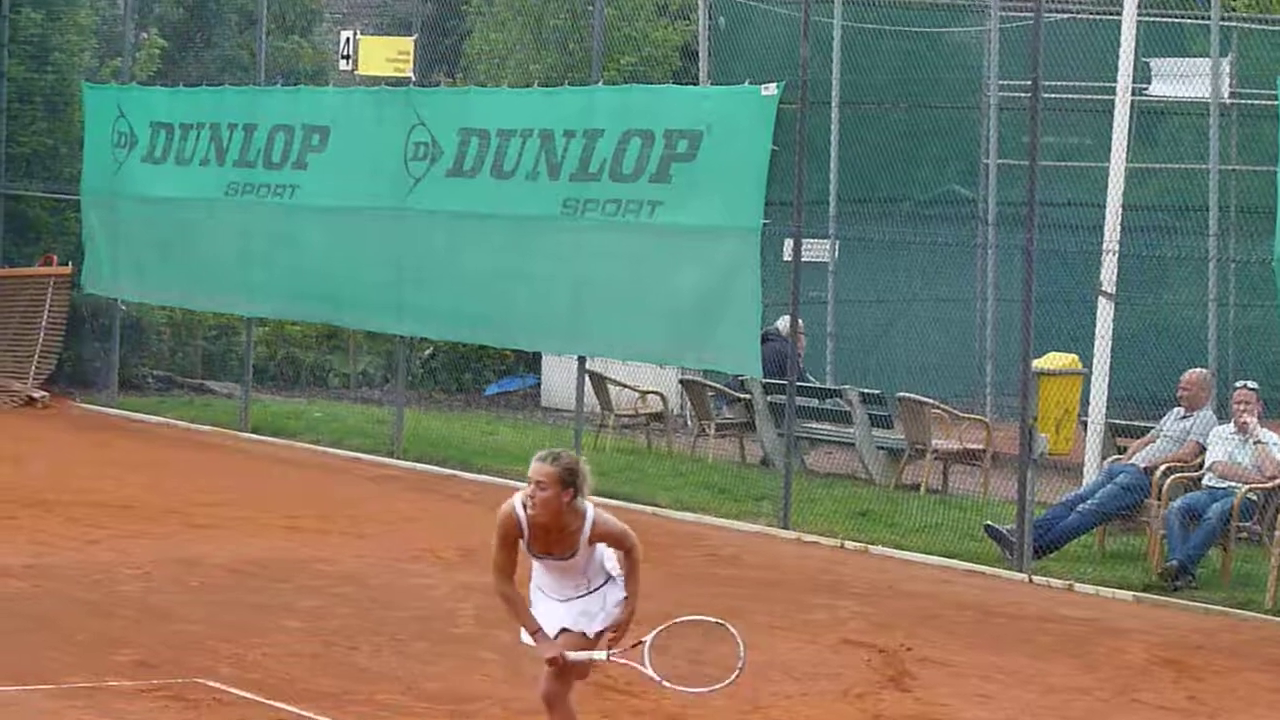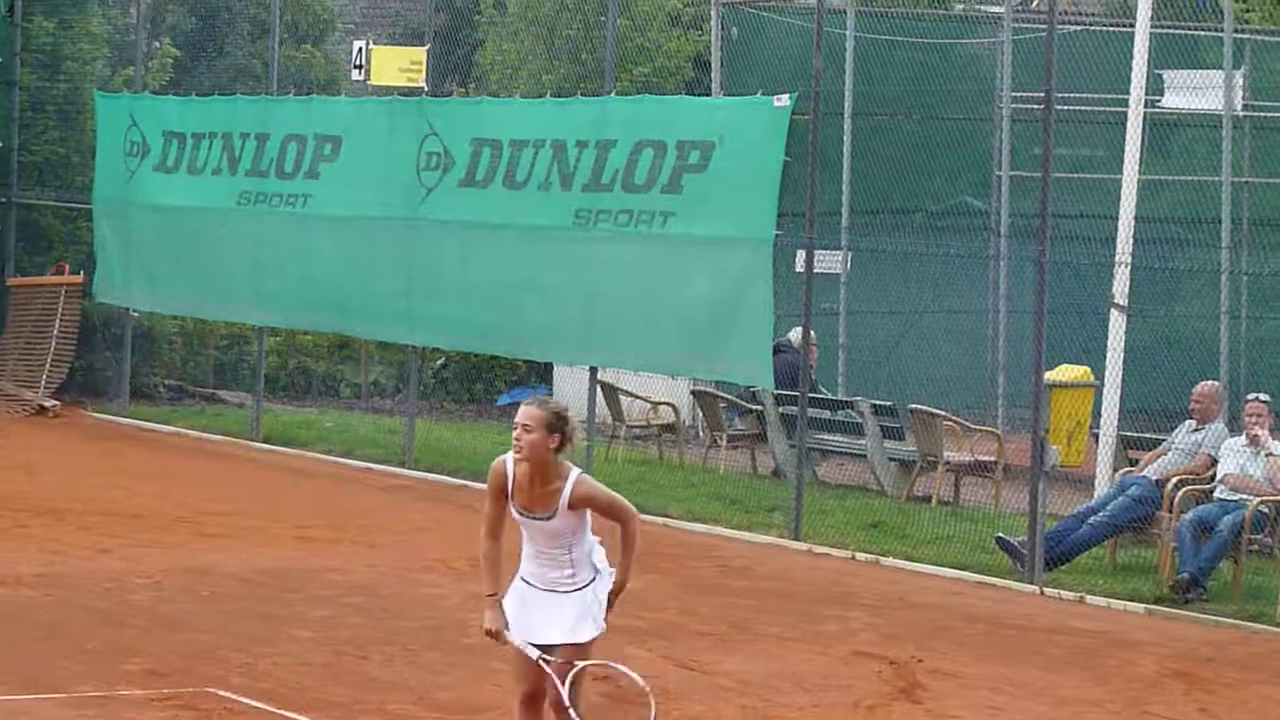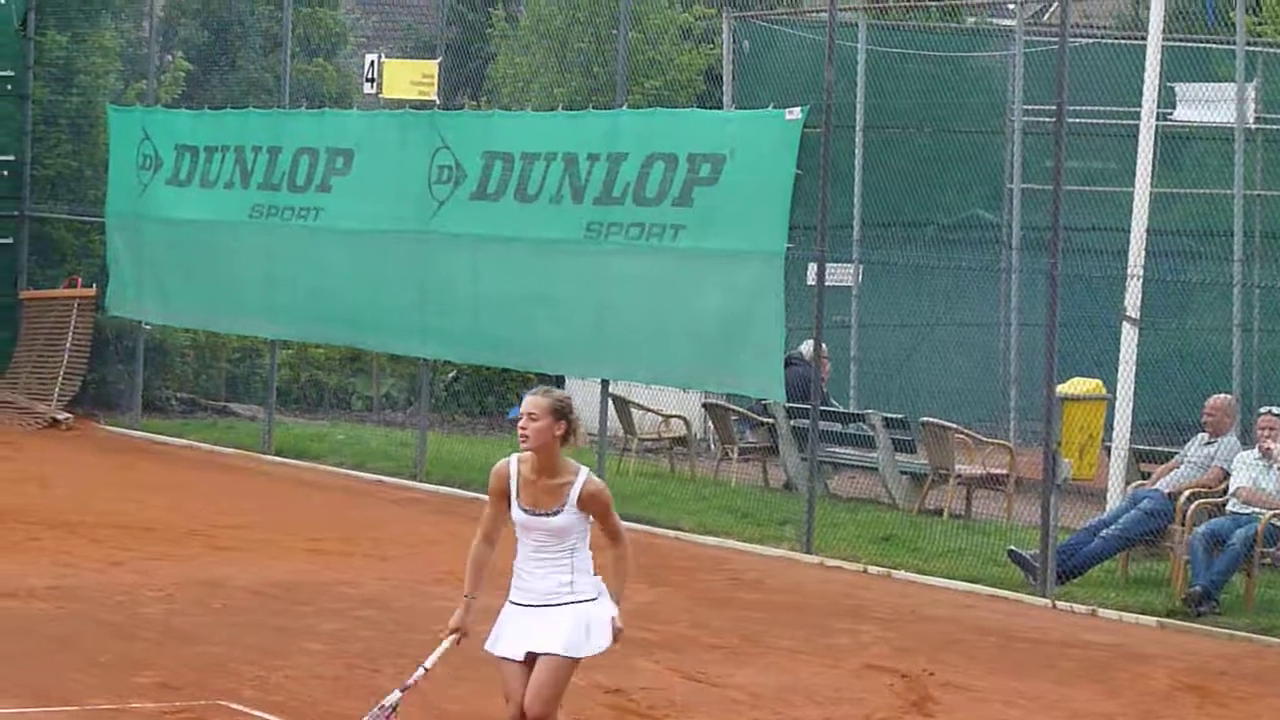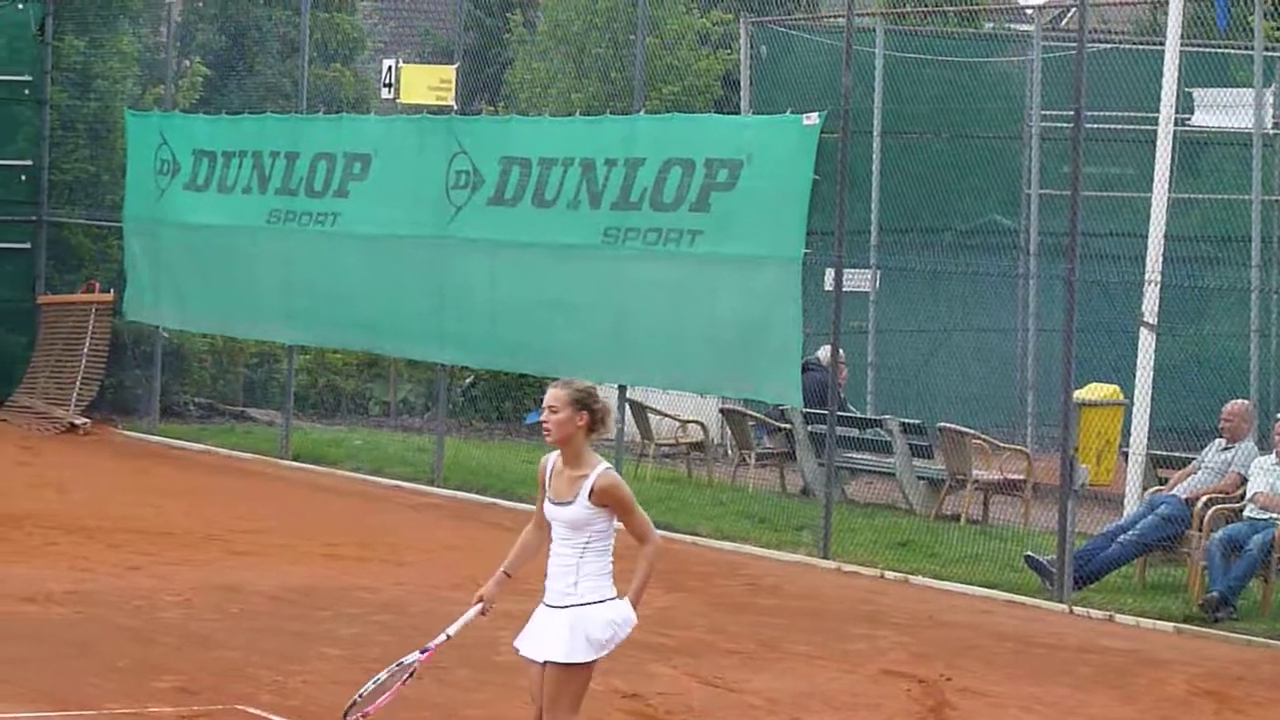
dt=0.3s
person 1, frame 1
left shoulder: (594, 522)
right shoulder: (512, 514)
left elbow: (631, 547)
right elbow: (503, 581)
left wrist: (630, 607)
right wrist: (540, 638)
left hip: (589, 597)
right hip: (546, 594)
left knee: (551, 692)
right knee: (575, 671)
person 1, frame 2
left shoulder: (578, 487)
right shoulder: (502, 470)
left elbow: (629, 519)
right elbow: (491, 539)
left wrist: (621, 580)
right wrist: (491, 604)
left hip: (576, 593)
right hip: (531, 589)
right knee: (529, 693)
person 1, frame 3
left shoulder: (587, 487)
right shoulder: (506, 472)
left elbow: (618, 544)
right elbow: (485, 541)
left wrist: (614, 607)
right wrist: (467, 604)
left hip: (570, 610)
right hip: (521, 609)
person 1, frame 4
left shoulder: (603, 481)
right shoulder: (549, 466)
left elbow: (650, 543)
left wrist: (629, 605)
right wrist: (499, 579)
left hip: (585, 613)
right hip: (553, 608)
person 2, frame 1
left shoulder: (1205, 418)
right shoulder: (1175, 413)
left elbow: (1188, 454)
left wrist: (1150, 465)
right wrist: (1124, 461)
left hip: (1146, 478)
right hip: (1128, 468)
left knee: (1091, 509)
right knee: (1074, 500)
left ankle: (1035, 547)
person 2, frame 2
left shoulder: (1217, 431)
right shoulder: (1187, 426)
left elbow: (1199, 467)
left wrist: (1161, 477)
right wrist: (1135, 473)
left hip: (1158, 490)
right hip: (1138, 480)
left knee: (1102, 521)
right knee: (1085, 512)
left ankle: (1046, 559)
person 2, frame 3
left shoulder: (1229, 444)
right shoulder: (1199, 439)
left elbow: (1212, 480)
left wrist: (1174, 490)
right wrist: (1147, 486)
left hip: (1170, 503)
right hip: (1151, 493)
left knee: (1114, 534)
right knee: (1097, 526)
left ankle: (1058, 572)
person 2, frame 4
left shoulder: (1246, 450)
right shoulder: (1216, 444)
left elbow: (1229, 485)
left wrist: (1190, 496)
right wrist: (1165, 491)
left hip: (1186, 509)
right hip: (1167, 499)
left knee: (1131, 540)
right knee: (1115, 531)
left ankle: (1075, 578)
person 3, frame 1
right shoulder: (1219, 432)
right elbow: (1219, 469)
left wrist: (1256, 435)
right wrist: (1256, 477)
left hip: (1243, 498)
right hip: (1210, 491)
left knee: (1215, 513)
right knee: (1176, 508)
left ankle: (1179, 565)
right ankle: (1183, 571)
person 3, frame 2
right shoulder: (1231, 445)
right elbow: (1230, 482)
left hip: (1255, 511)
right hip: (1222, 503)
left knee: (1226, 526)
right knee: (1187, 521)
left ankle: (1191, 577)
right ankle: (1193, 584)
person 3, frame 3
right shoulder: (1244, 457)
right elbow: (1243, 495)
right hip: (1235, 516)
left knee: (1239, 539)
right knee: (1200, 534)
left ankle: (1203, 590)
right ankle: (1207, 597)
person 3, frame 4
right shoulder: (1260, 463)
right elbow: (1260, 500)
right hip: (1253, 522)
left knee: (1257, 544)
right knee: (1217, 539)
left ankle: (1220, 596)
right ankle: (1223, 602)
